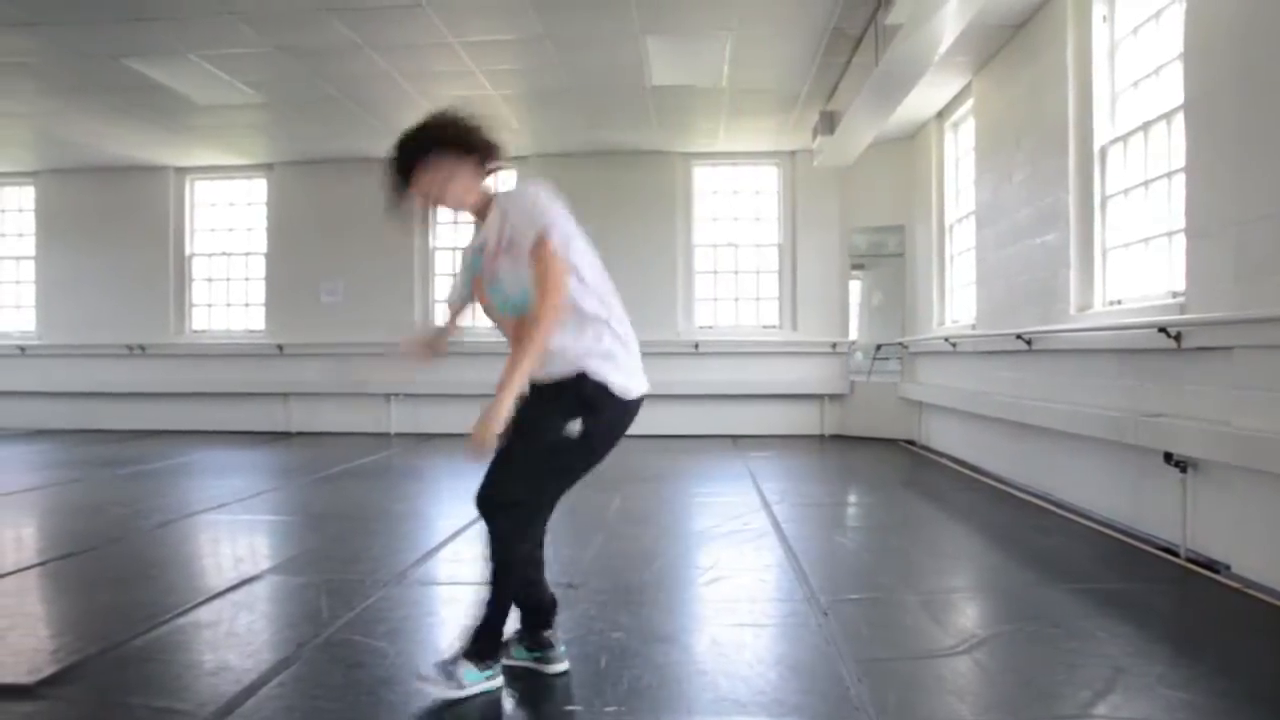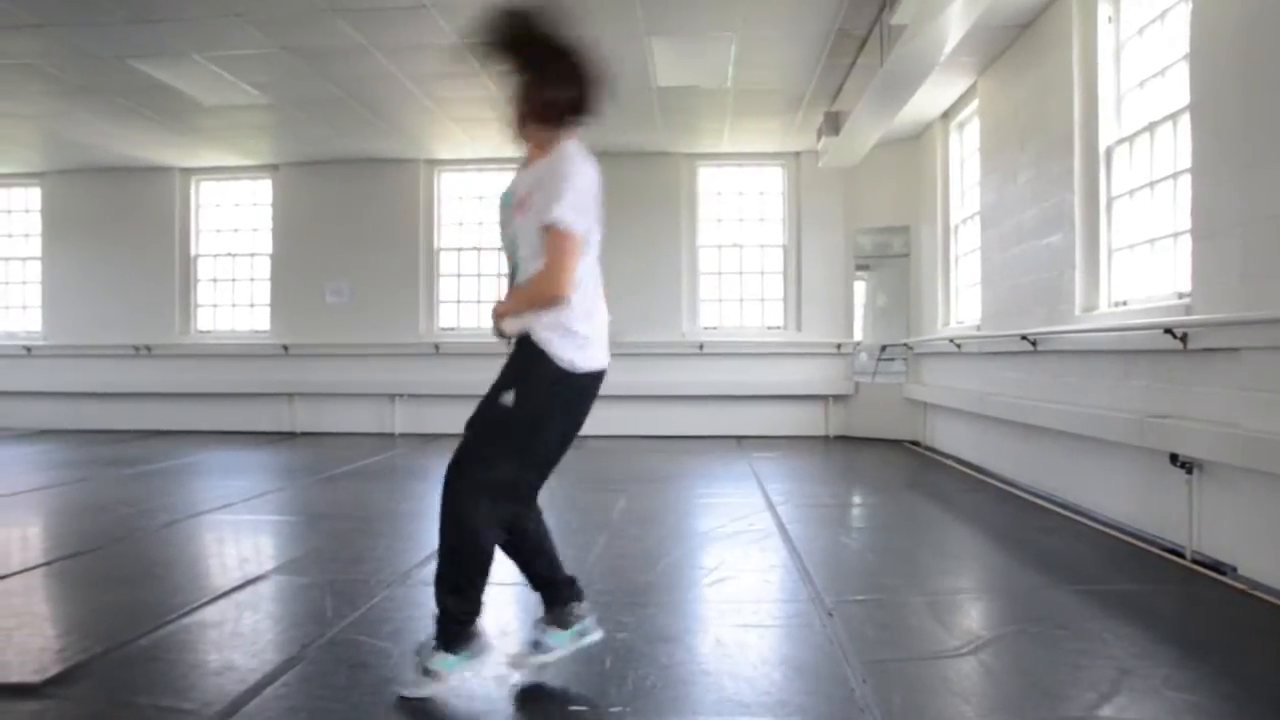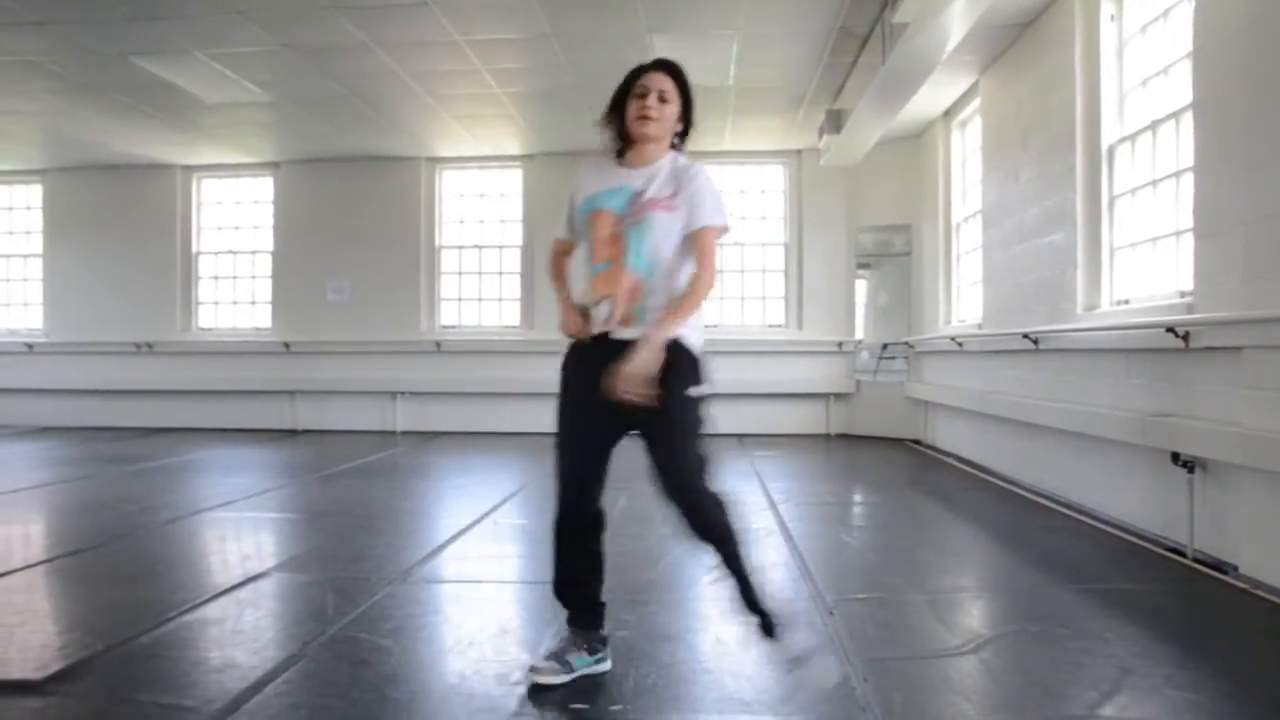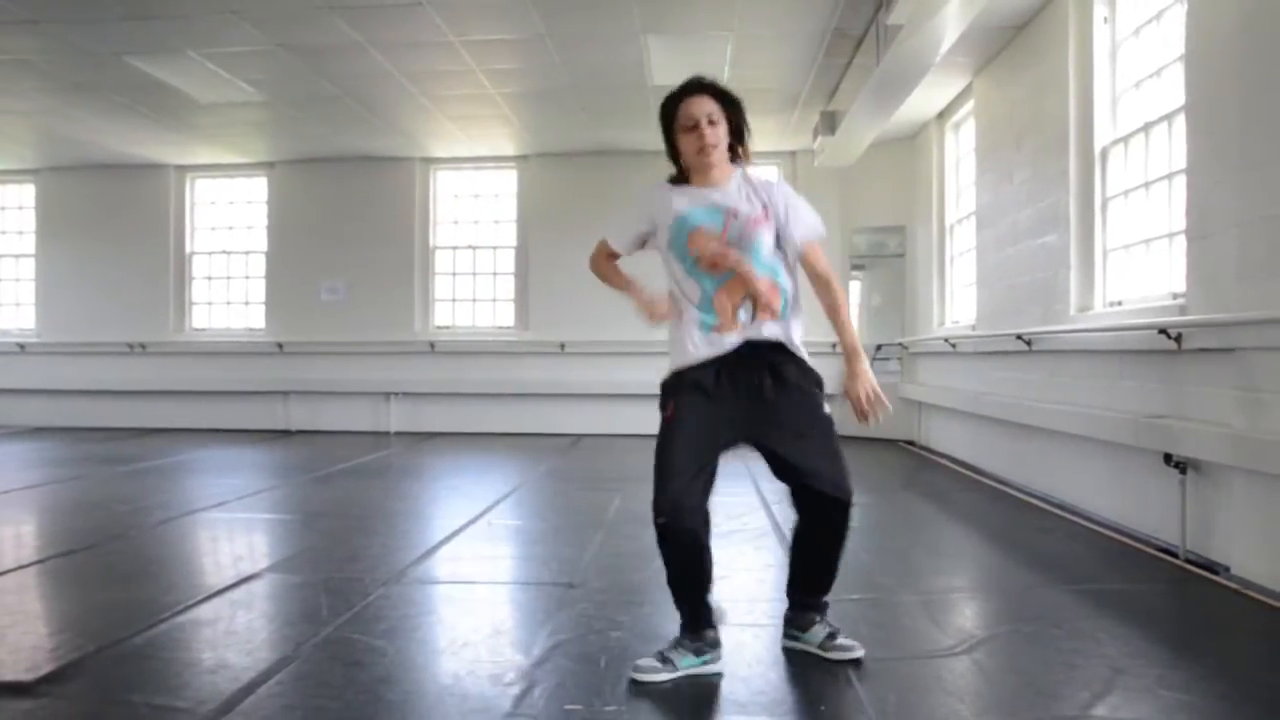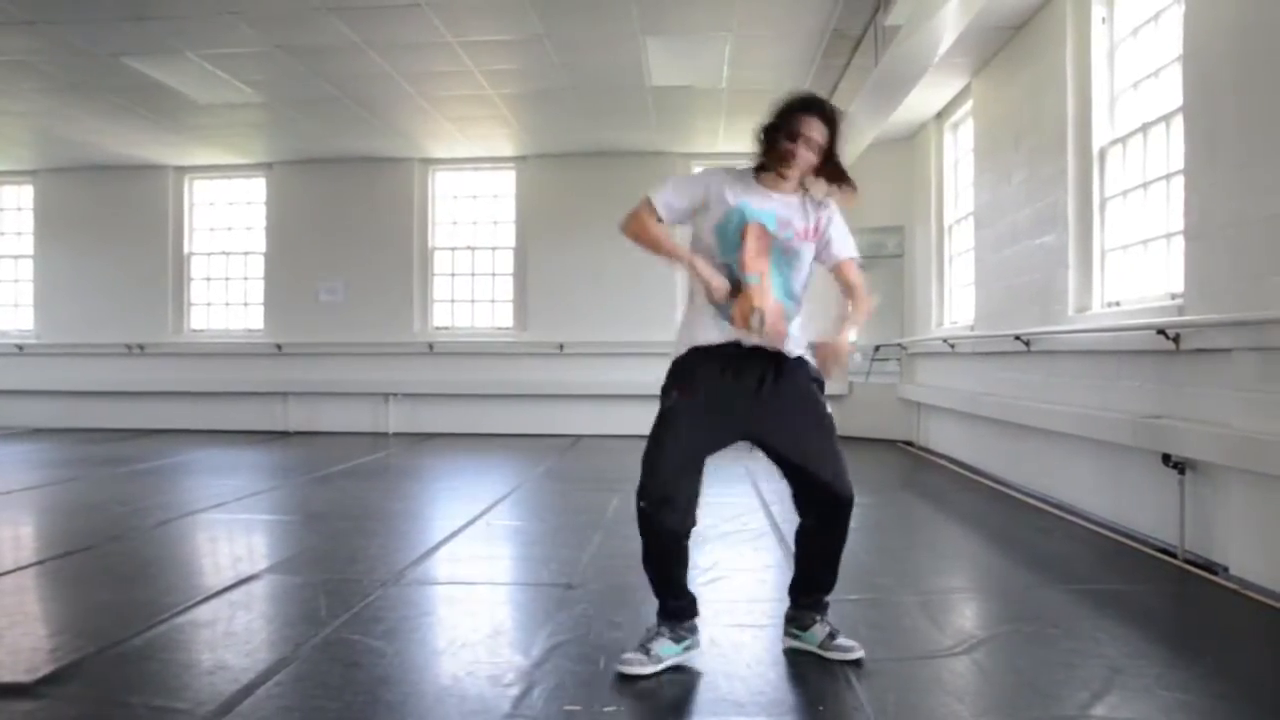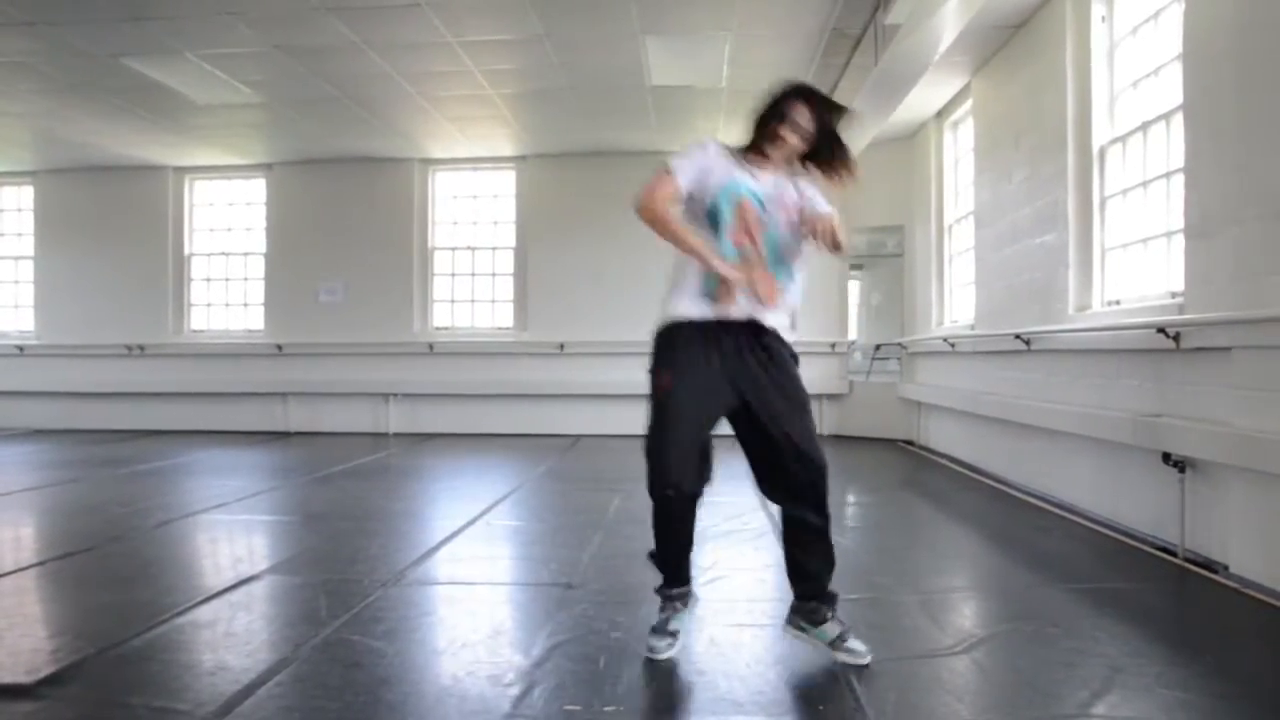
dt=0.4s
person 1, frame 1
left shoulder: (530, 201)
right shoulder: (475, 249)
left elbow: (552, 297)
right elbow: (452, 316)
left wrist: (507, 391)
left hip: (599, 382)
right hip: (556, 384)
left knee: (507, 498)
right knee: (511, 501)
left ankle: (486, 654)
right ankle: (536, 640)
person 1, frame 2
left shoulder: (568, 170)
right shoulder: (541, 167)
left elbow: (556, 286)
left wrist: (508, 308)
left hip: (557, 355)
right hip: (554, 351)
left knee: (470, 486)
right knee: (505, 489)
left ankle: (455, 640)
right ankle: (563, 613)
person 1, frame 3
left shoulder: (691, 177)
right shoulder: (591, 180)
left elbow: (704, 275)
right elbow: (558, 255)
left wrist: (650, 346)
right wrist: (569, 306)
left hip: (664, 354)
right hip: (591, 353)
left knee: (686, 486)
right knee: (575, 496)
left ankle: (764, 617)
right ankle: (586, 635)
person 1, frame 4
left shoulder: (768, 194)
right shoulder: (664, 202)
left elbow: (823, 276)
right elbow: (601, 257)
left wrist: (857, 363)
right wrist: (639, 291)
left hip: (779, 368)
right hip: (701, 376)
left knee: (829, 495)
right knee: (675, 503)
left ankle: (804, 616)
right ankle: (698, 639)
person 1, frame 5
left shoulder: (821, 213)
right shoulder: (717, 185)
left elbow: (855, 286)
right elbow: (634, 223)
left wrist: (843, 332)
right wrist: (698, 267)
left hip: (783, 370)
right hip: (708, 364)
left knee: (831, 492)
right knee: (661, 490)
left ankle: (807, 617)
right ankle: (676, 624)
person 1, frame 6
left shoulder: (798, 190)
right shoulder: (709, 160)
left elbow: (831, 238)
right elbow: (652, 201)
left wrist: (833, 235)
right wrist: (710, 259)
left hip: (764, 344)
right hip: (695, 334)
left knee: (803, 473)
right knee: (674, 471)
left ankle: (813, 612)
right ankle: (674, 591)
